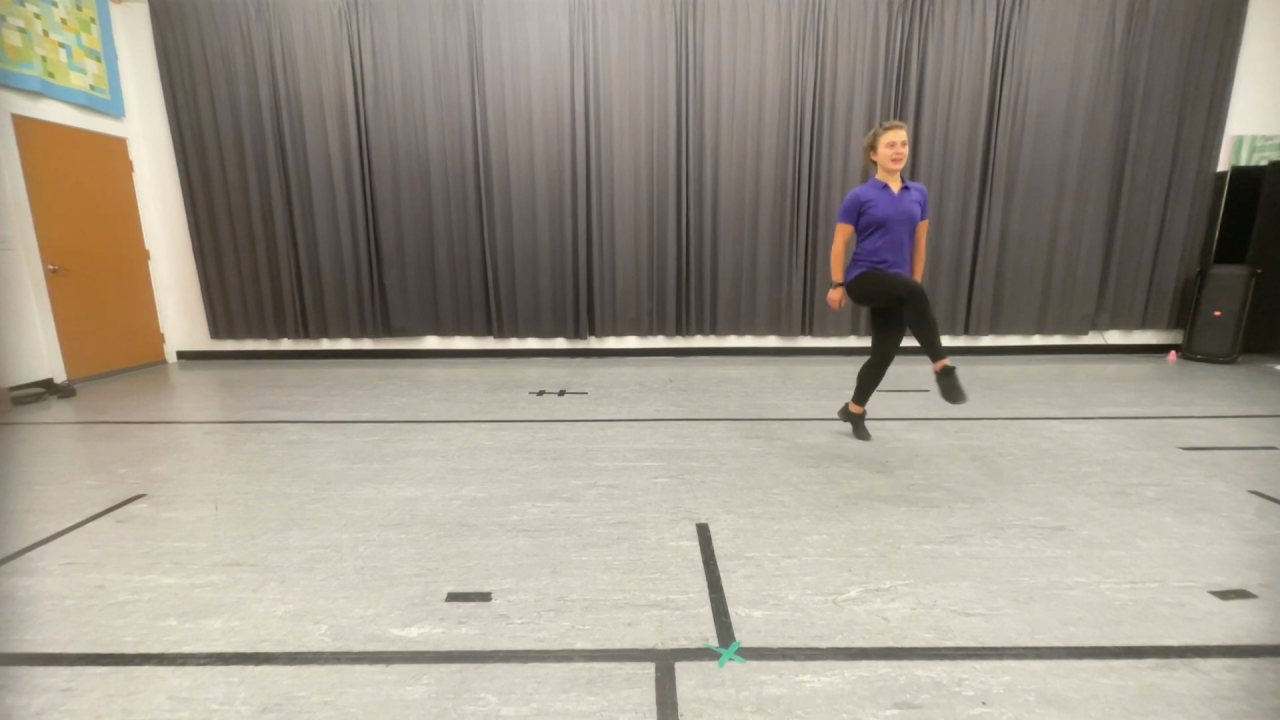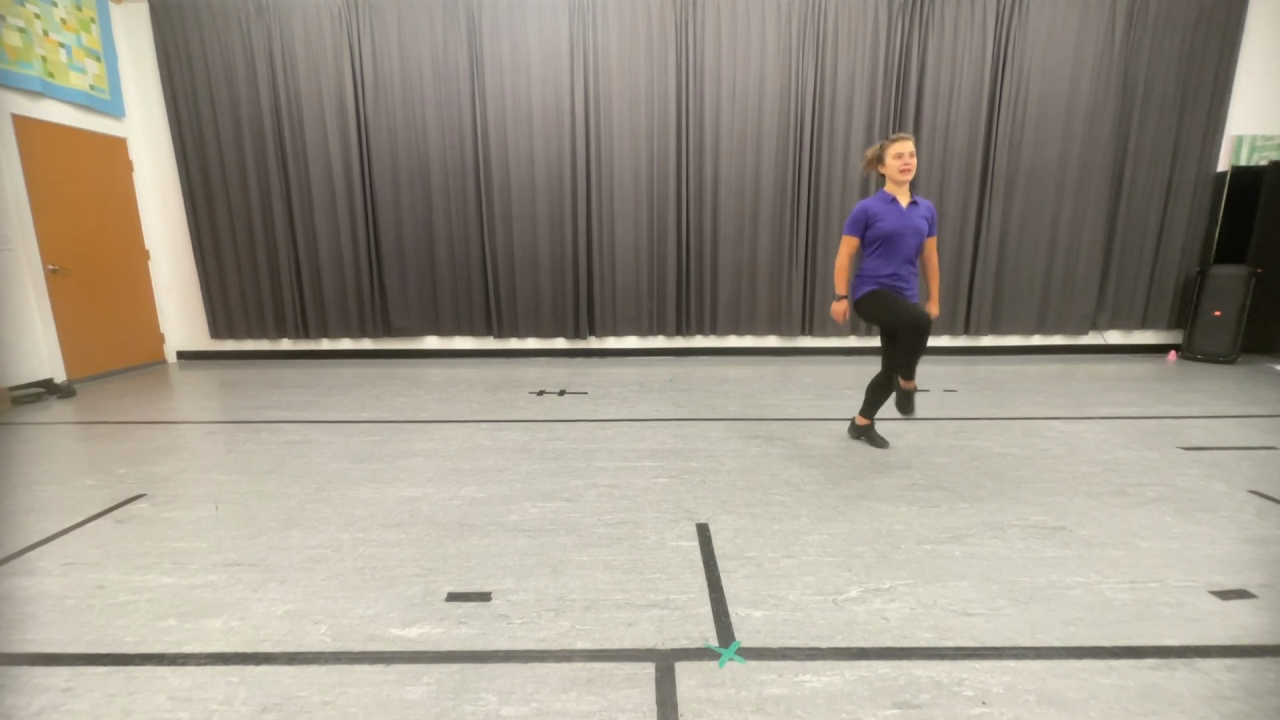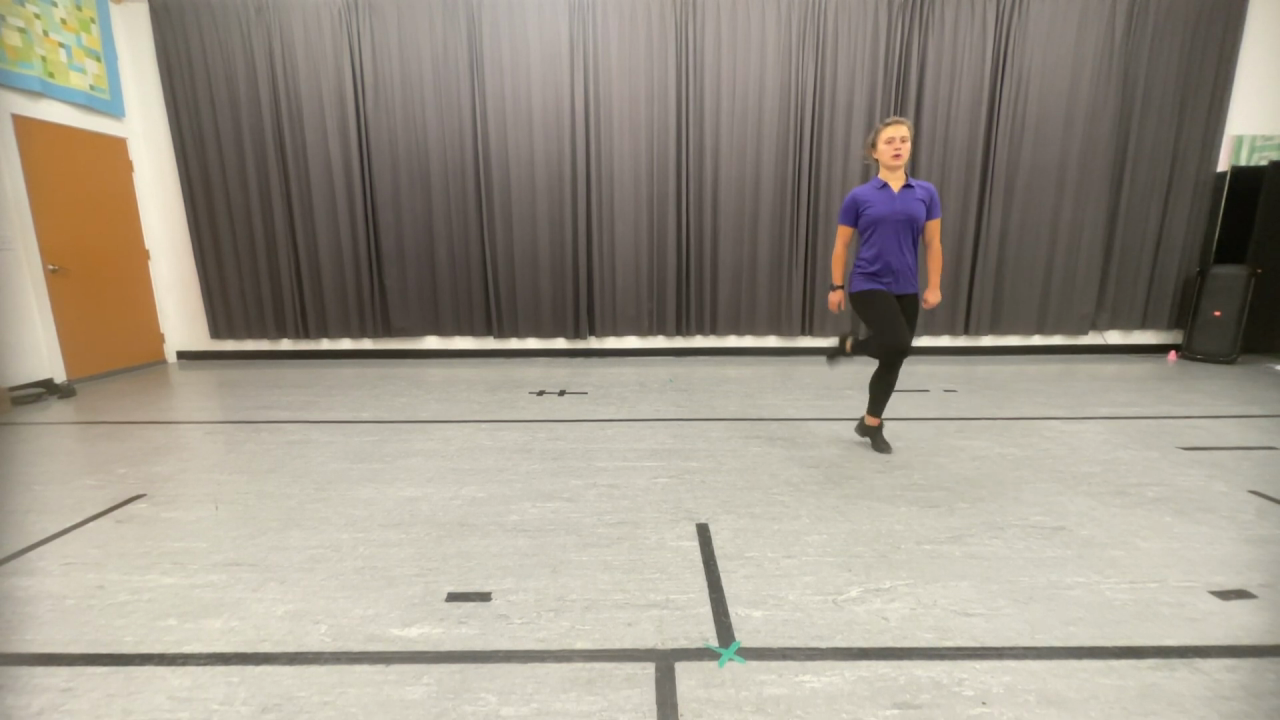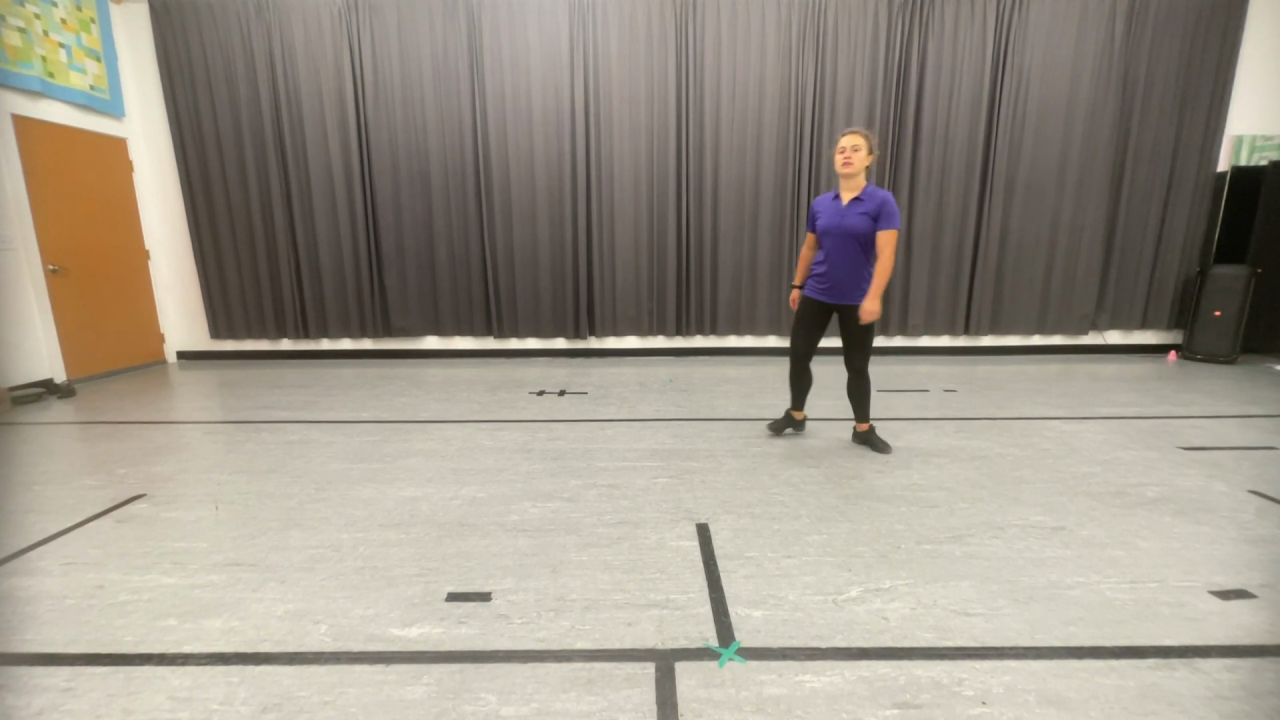
dt=0.7s
person 1, frame 1
left shoulder: (918, 194)
right shoulder: (860, 197)
left elbow: (919, 242)
right elbow: (840, 244)
left wrist: (916, 280)
right wrist: (837, 285)
left hip: (896, 284)
right hip: (865, 277)
left knee: (884, 353)
right knee: (915, 295)
left ankle: (853, 410)
right ankle: (943, 367)
person 1, frame 2
left shoulder: (926, 209)
right shoulder: (866, 209)
left elbow: (929, 258)
right elbow: (844, 256)
left wrist: (934, 299)
right wrist: (840, 297)
left hip: (903, 296)
right hip: (870, 293)
left knee: (892, 367)
right knee: (917, 322)
left ankle: (861, 423)
right ankle: (907, 382)
person 1, frame 3
left shoulder: (926, 193)
right shoulder: (859, 196)
left elbow: (933, 243)
right elbow: (842, 245)
left wrist: (933, 286)
right wrist: (837, 287)
left hip: (906, 291)
right hip: (868, 286)
left knee: (894, 360)
right knee: (897, 345)
left ankle: (871, 422)
right ankle: (850, 345)
person 1, frame 4
left shoulder: (882, 202)
right shoulder: (820, 205)
left elbow: (885, 255)
left wrist: (874, 297)
right wrist: (797, 285)
left hip: (856, 299)
right hip: (817, 295)
left knee: (857, 366)
right knee: (799, 355)
left ankle: (863, 429)
right ankle: (795, 415)
